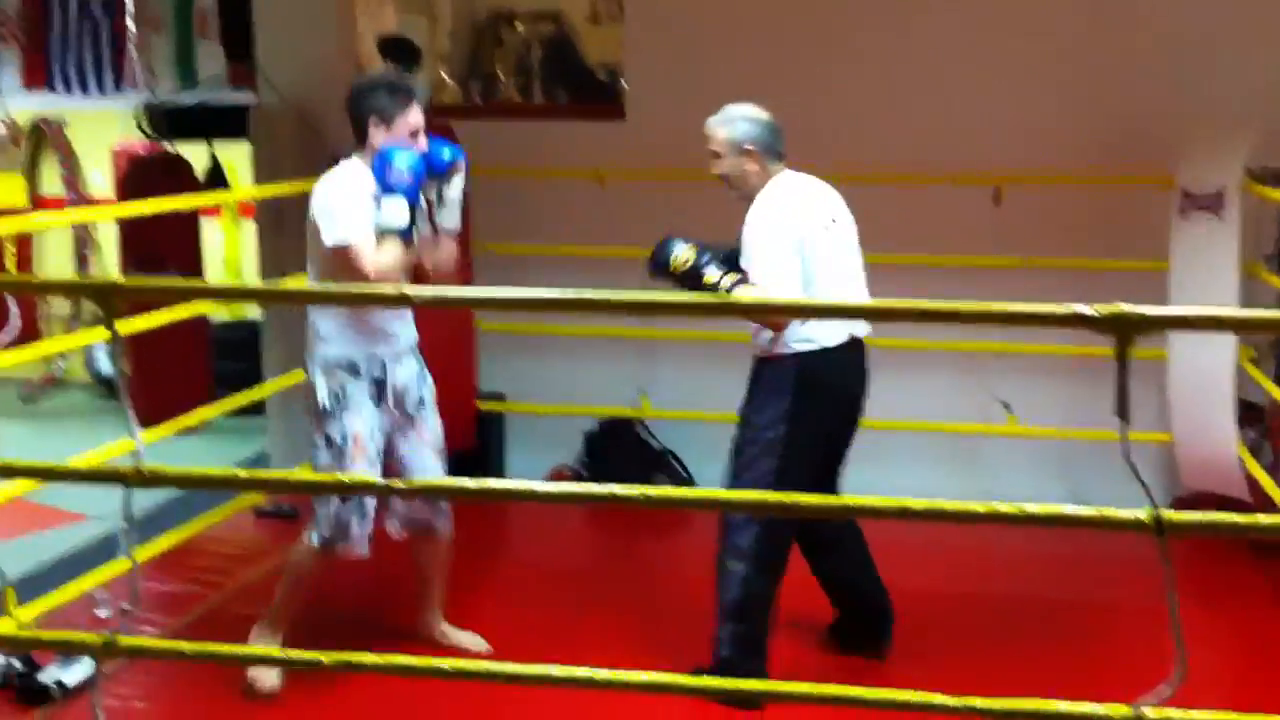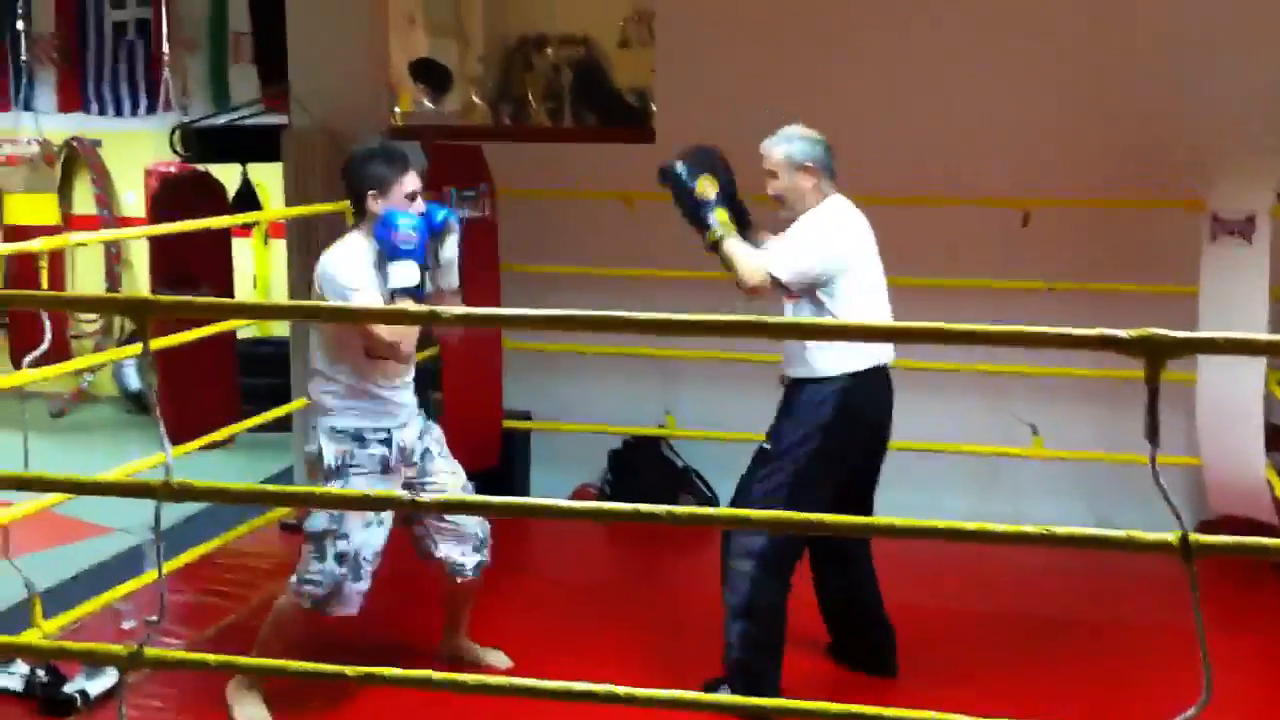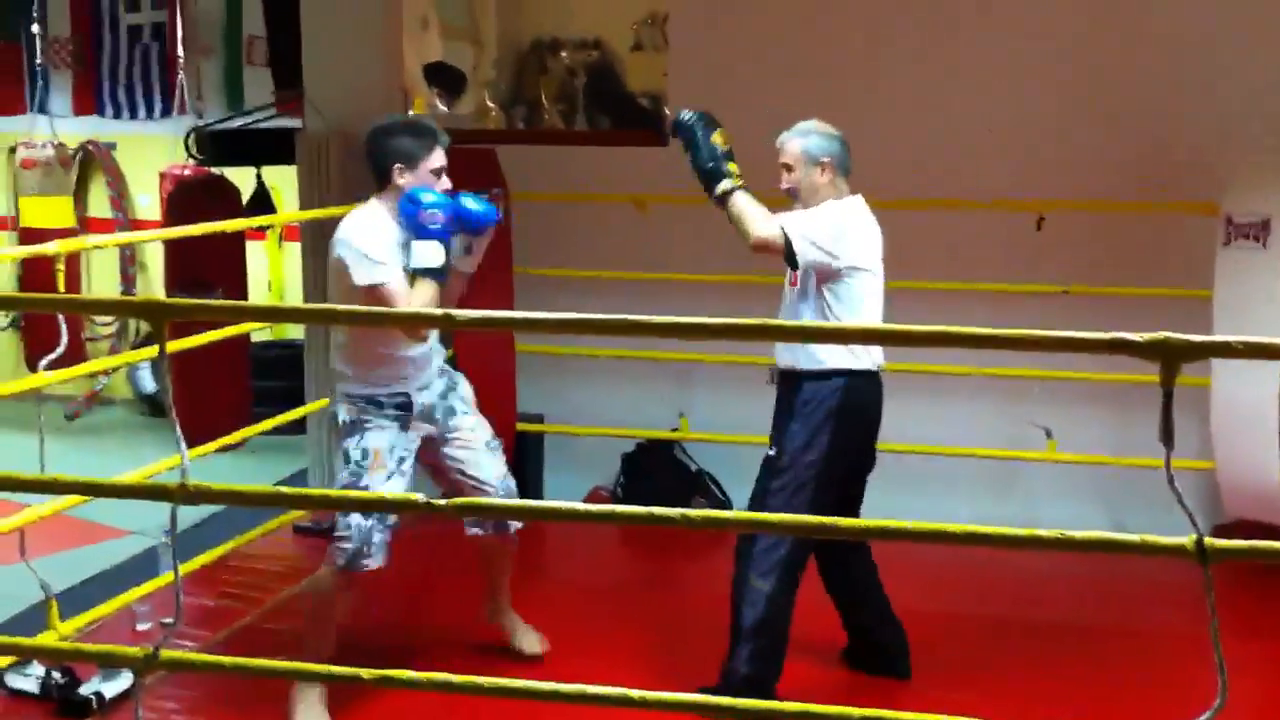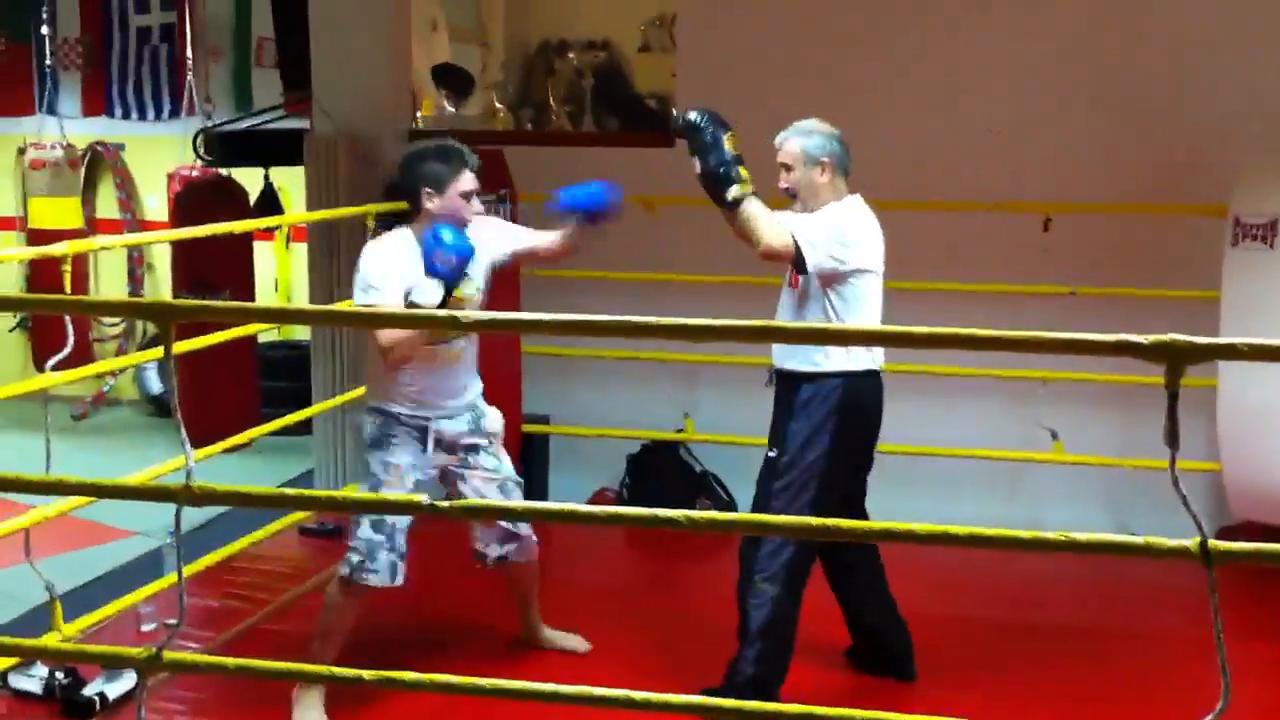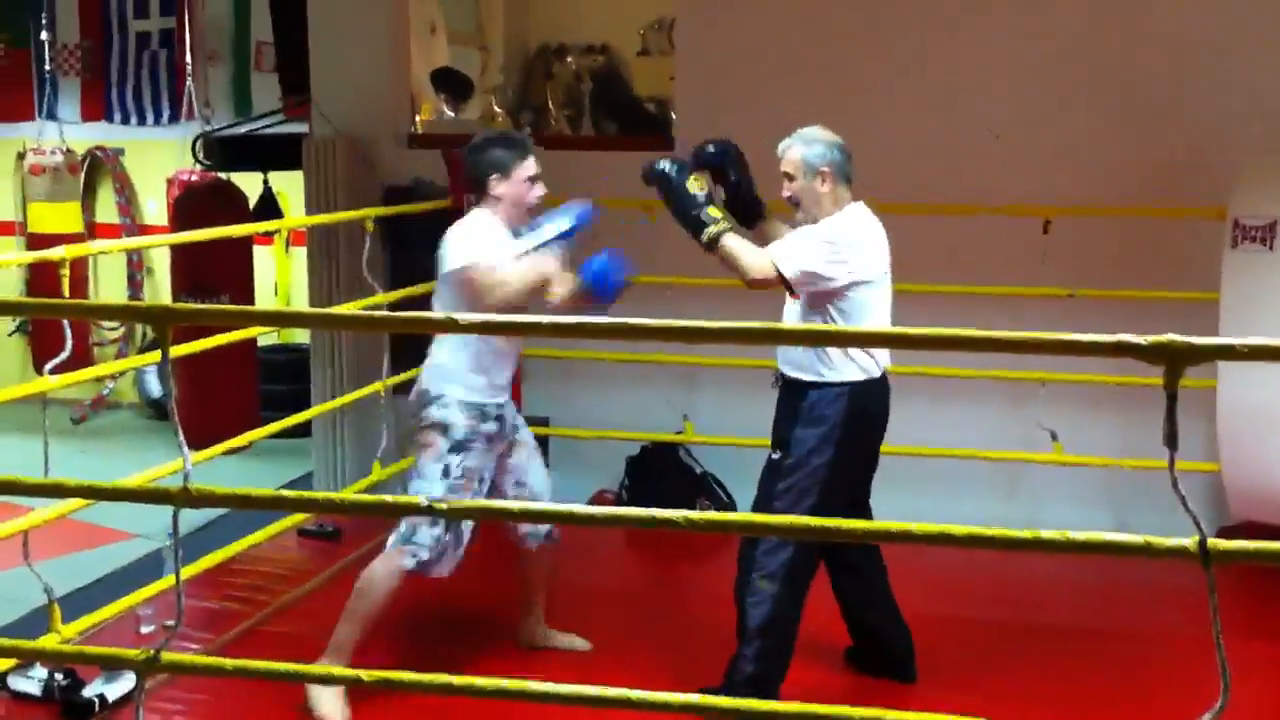
dt=0.2s
person 1, frame 1
left shoulder: (405, 186)
right shoulder: (338, 191)
left elbow: (442, 270)
right elbow: (381, 279)
left wrist: (448, 199)
right wrist: (399, 205)
left hip: (402, 364)
right hip: (348, 370)
left knee: (428, 500)
right knee: (345, 513)
left ankle: (430, 620)
right ankle: (268, 633)
person 1, frame 2
left shoulder: (399, 247)
right shoulder: (344, 264)
right elbow: (396, 348)
left wrist: (446, 264)
right wrist: (405, 270)
left hip: (408, 427)
right hip: (350, 437)
left knee: (467, 538)
right knee: (332, 575)
left ankle: (457, 638)
person 1, frame 3
left shoulder: (428, 219)
right shoulder: (361, 232)
right elbow: (418, 320)
left wrist: (468, 249)
right wrist: (429, 243)
left hip: (437, 387)
right hip: (374, 404)
left knee: (495, 498)
right knee: (361, 537)
left ankle: (501, 614)
person 1, frame 4
left shoulder: (480, 235)
right shoulder: (385, 256)
left elbow: (550, 245)
right elbow: (389, 348)
left wrist: (581, 218)
right wrist: (434, 285)
left hip: (466, 416)
right hip: (399, 426)
left knee: (512, 531)
right knee: (368, 553)
left ankle: (532, 627)
person 1, frame 5
left shoulder: (507, 233)
right shoulder: (473, 235)
left elbow: (548, 296)
right elbow: (501, 289)
left wrist: (574, 284)
right wrist: (547, 251)
left hip: (495, 407)
right hip: (455, 412)
left knee: (541, 519)
right knee: (420, 544)
left ankle: (534, 627)
right ankle: (330, 669)
person 2, frame 1
left shoulder: (774, 211)
right shoulder: (817, 194)
left elbow: (774, 312)
left wrist: (710, 274)
right wrist: (732, 267)
left hip: (801, 374)
right hip: (840, 364)
left knee: (754, 519)
right knee: (816, 500)
left ankle: (739, 667)
right ankle: (866, 620)
person 2, frame 2
left shoulder: (829, 228)
right shoulder: (834, 224)
left elbow: (756, 277)
right elbow: (774, 262)
left hip: (832, 397)
right hip: (857, 393)
left knee: (758, 525)
right knee: (836, 525)
left ankle: (751, 678)
right ankle: (866, 646)
person 2, frame 3
left shoulder: (844, 222)
right shoulder: (825, 220)
left elbow: (761, 236)
right elbow: (763, 230)
left wrist: (720, 171)
right wrist: (716, 175)
left hip: (831, 396)
right hip: (825, 393)
left knee: (773, 537)
right knee: (835, 527)
left ankle: (747, 685)
right ankle: (880, 648)
person 2, frame 4
left shoulder: (846, 223)
right shoulder: (823, 222)
left elbow: (770, 241)
right elbow: (762, 229)
left wrist: (727, 170)
right wrist: (722, 174)
left hip: (831, 397)
right hip: (824, 394)
left knee: (776, 538)
right knee: (842, 526)
left ankle: (752, 685)
right ankle: (884, 648)
person 2, frame 5
left shoulder: (843, 236)
right shoulder: (836, 227)
left elbow: (759, 272)
right elbow: (773, 248)
left wrist: (702, 213)
right wrist: (742, 200)
left hip: (833, 406)
right hip: (834, 401)
left knee: (780, 539)
right knee: (844, 529)
left ankle: (751, 686)
right ankle: (886, 651)
